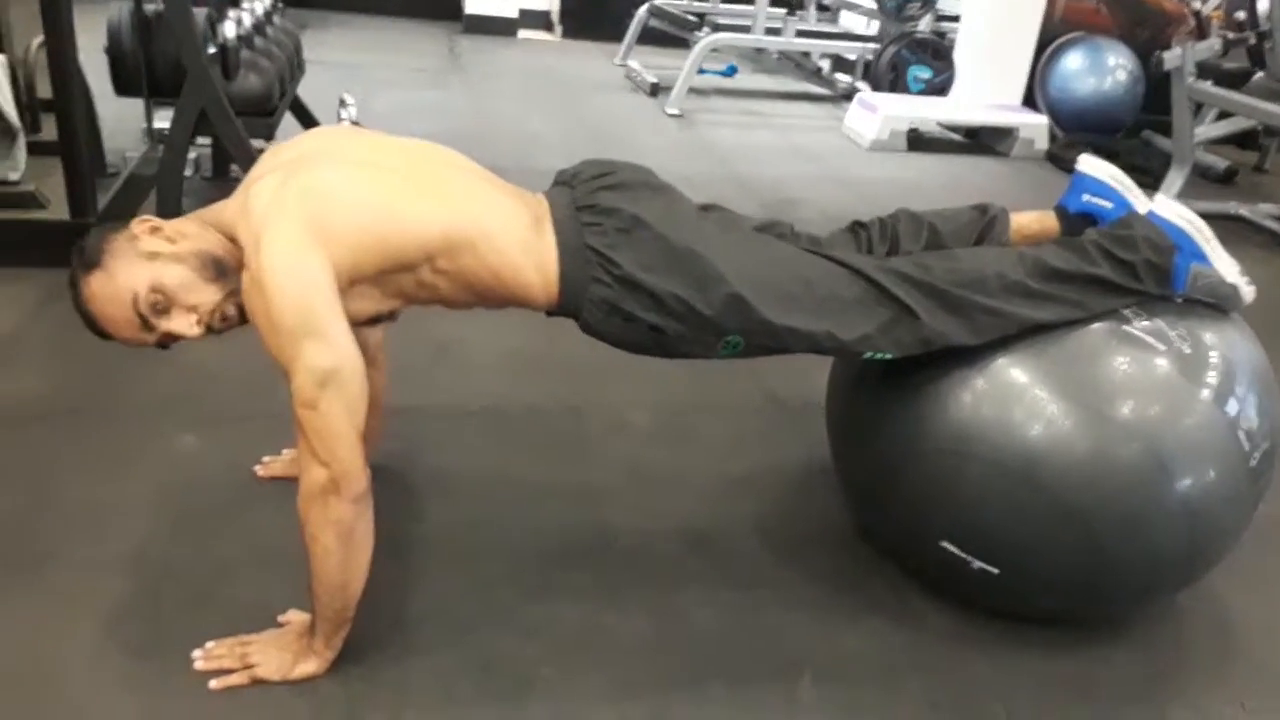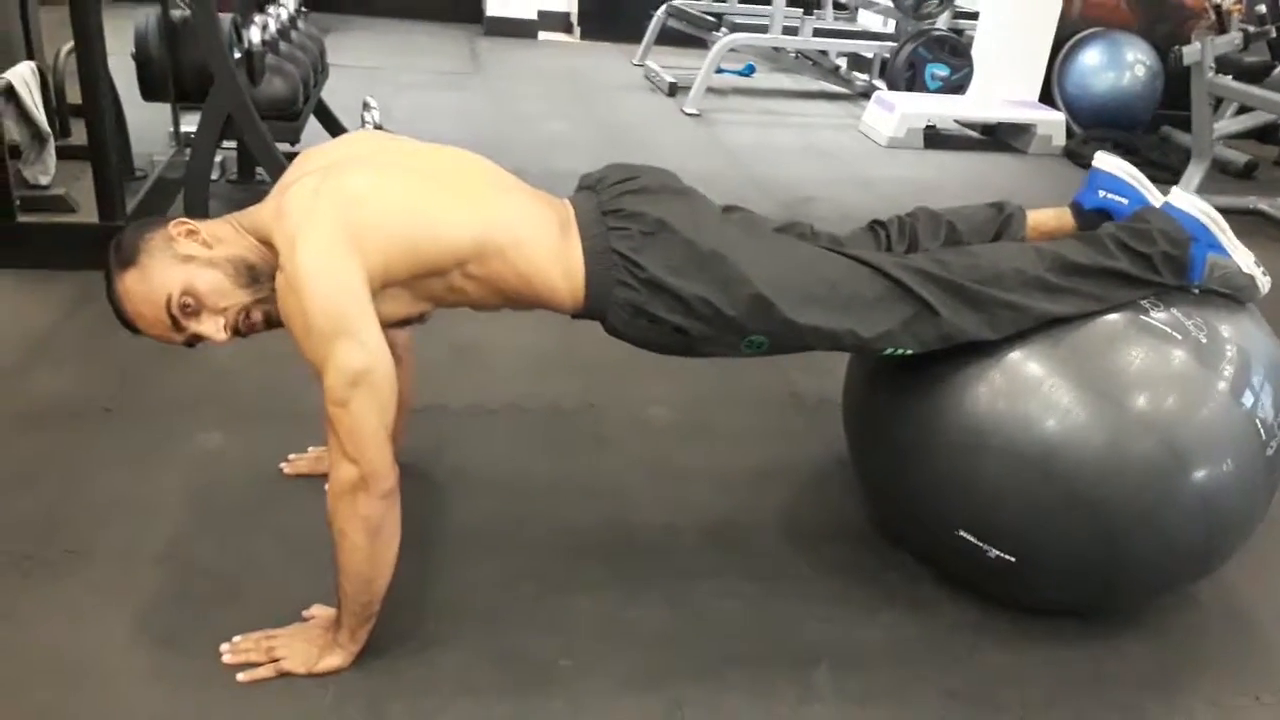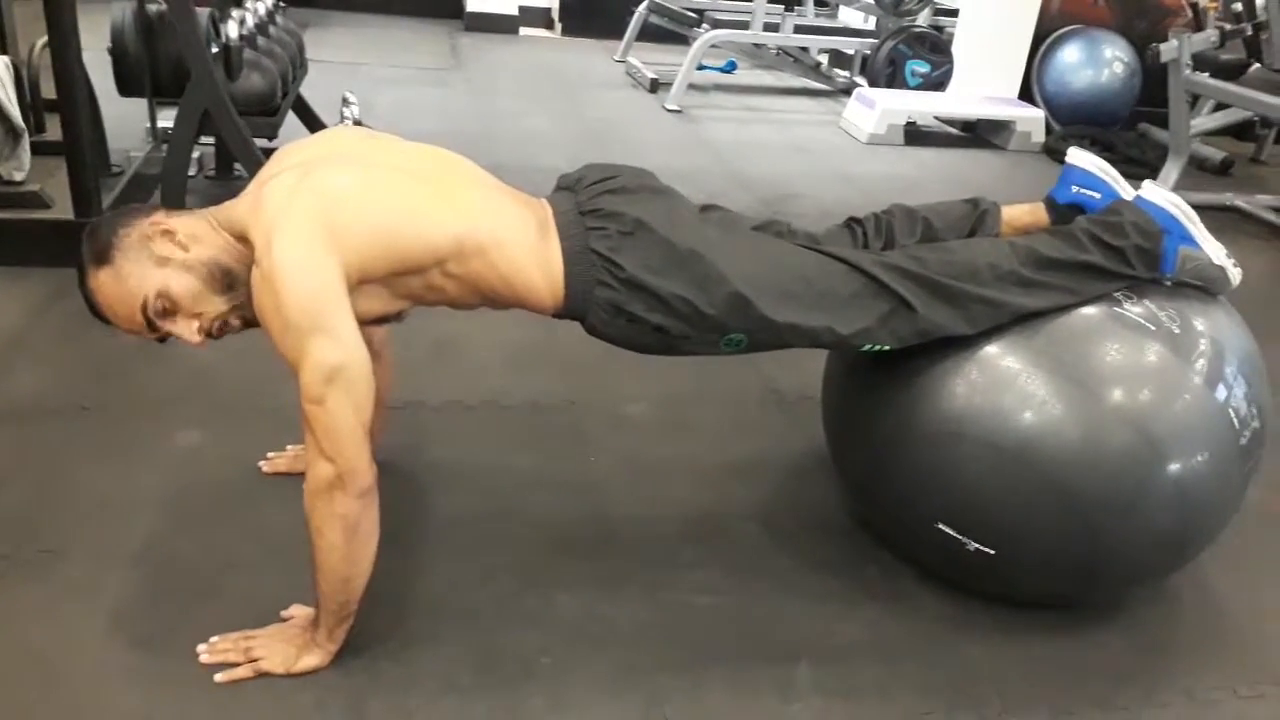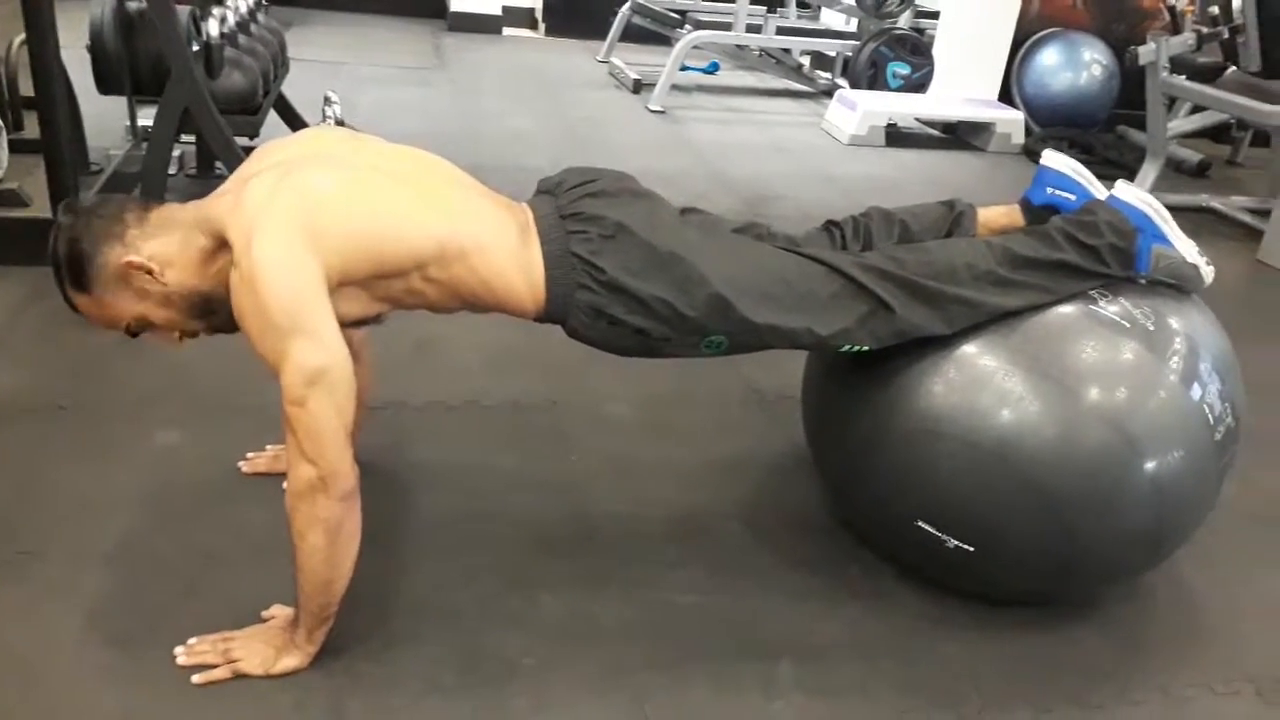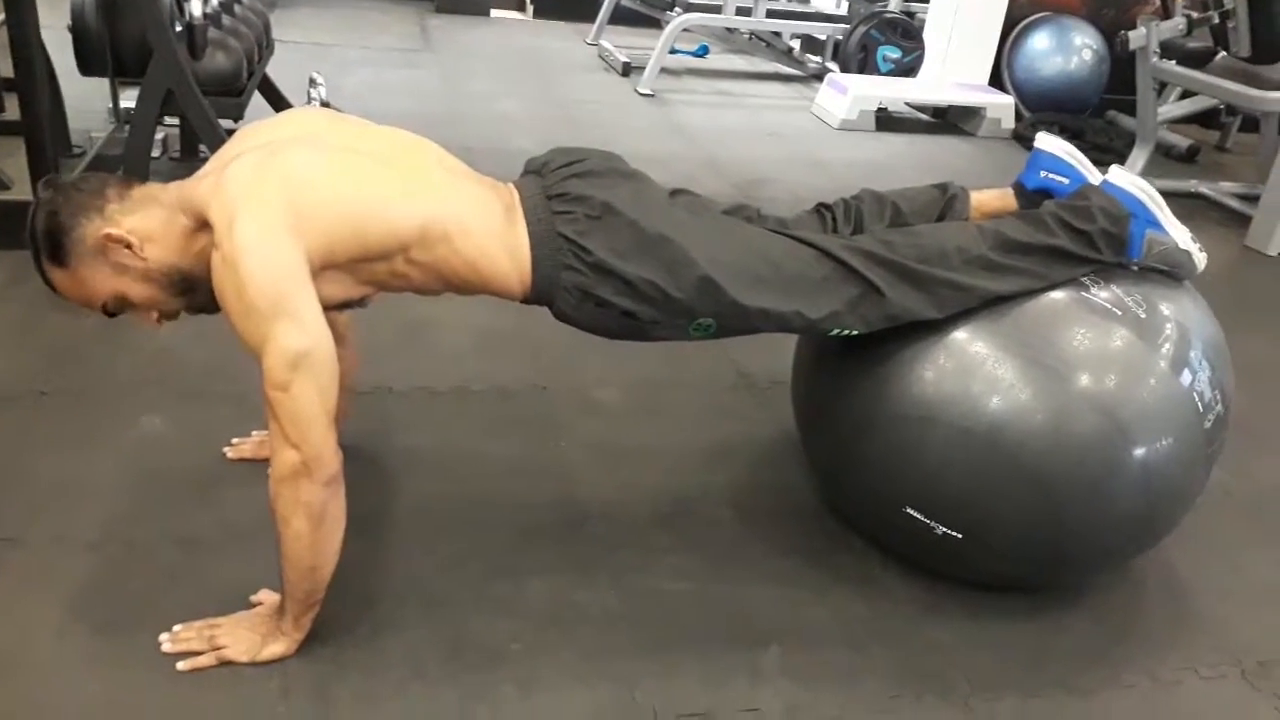
dt=0.4s
person 1, frame 1
left shoulder: (273, 264)
right shoulder: (282, 169)
left elbow: (341, 490)
left wrist: (315, 643)
right wrist: (337, 438)
left hip: (623, 274)
right hip: (599, 207)
left knee: (888, 310)
right knee: (848, 260)
left ankle: (1150, 253)
right ankle: (1069, 212)
person 1, frame 2
left shoulder: (305, 269)
right shoulder: (315, 177)
left elbow: (371, 484)
left wrist: (344, 637)
right wrist: (363, 439)
left hip: (652, 274)
right hip: (625, 209)
left knee: (911, 303)
right knee: (871, 257)
left ankle: (1168, 244)
right ankle: (1085, 208)
person 1, frame 3
left shoulder: (282, 266)
right shoulder: (290, 171)
left elbow: (347, 483)
left wrist: (320, 637)
right wrist: (341, 435)
left hip: (629, 276)
right hip: (604, 210)
left knee: (887, 301)
right knee: (846, 253)
left ankle: (1139, 240)
right ankle: (1059, 203)
person 1, frame 4
left shoulder: (261, 269)
right shoulder: (266, 176)
left elbow: (327, 482)
left wrist: (301, 637)
right wrist: (322, 433)
left hip: (608, 277)
right hip: (583, 213)
left knee: (866, 301)
right knee: (827, 255)
left ankle: (1114, 237)
right ankle: (1036, 203)
person 1, frame 5
left shoulder: (244, 250)
right shoulder: (250, 157)
left elbow: (311, 466)
left wrist: (288, 624)
right wrist: (312, 420)
left hip: (594, 259)
right hip: (568, 193)
left knee: (855, 287)
right knee: (817, 237)
left ankle: (1106, 222)
right ankle: (1029, 187)
